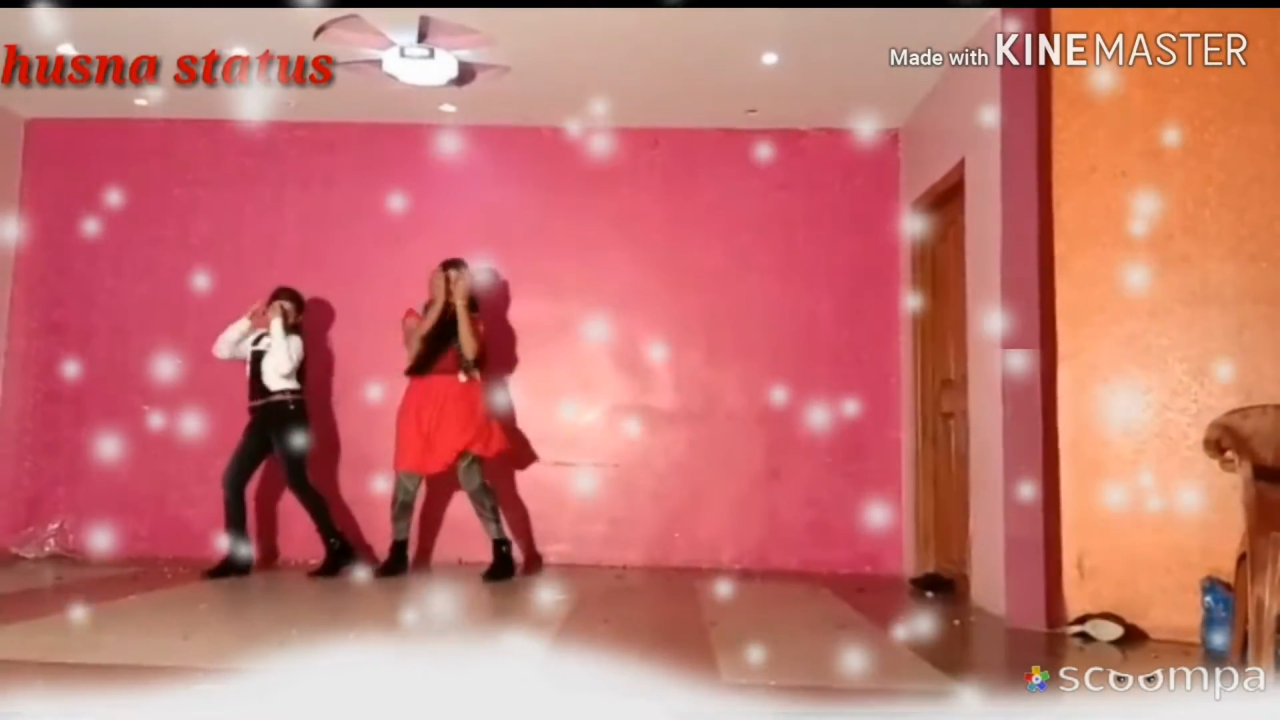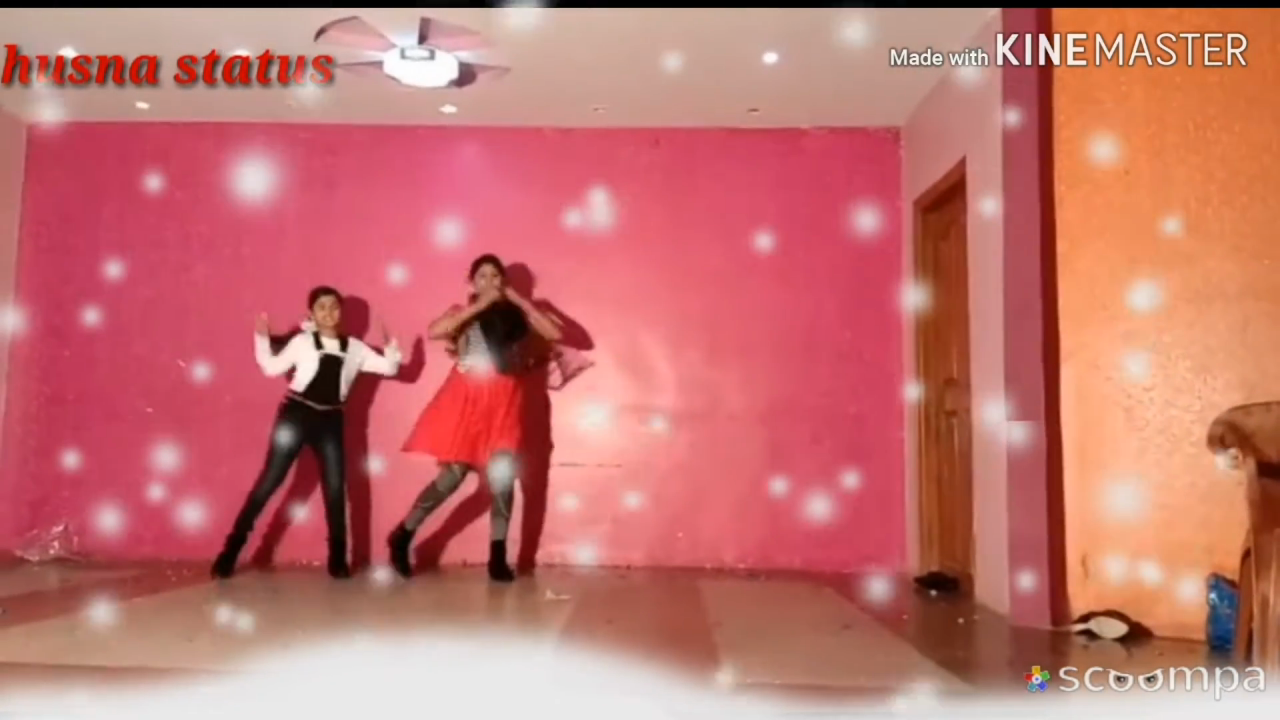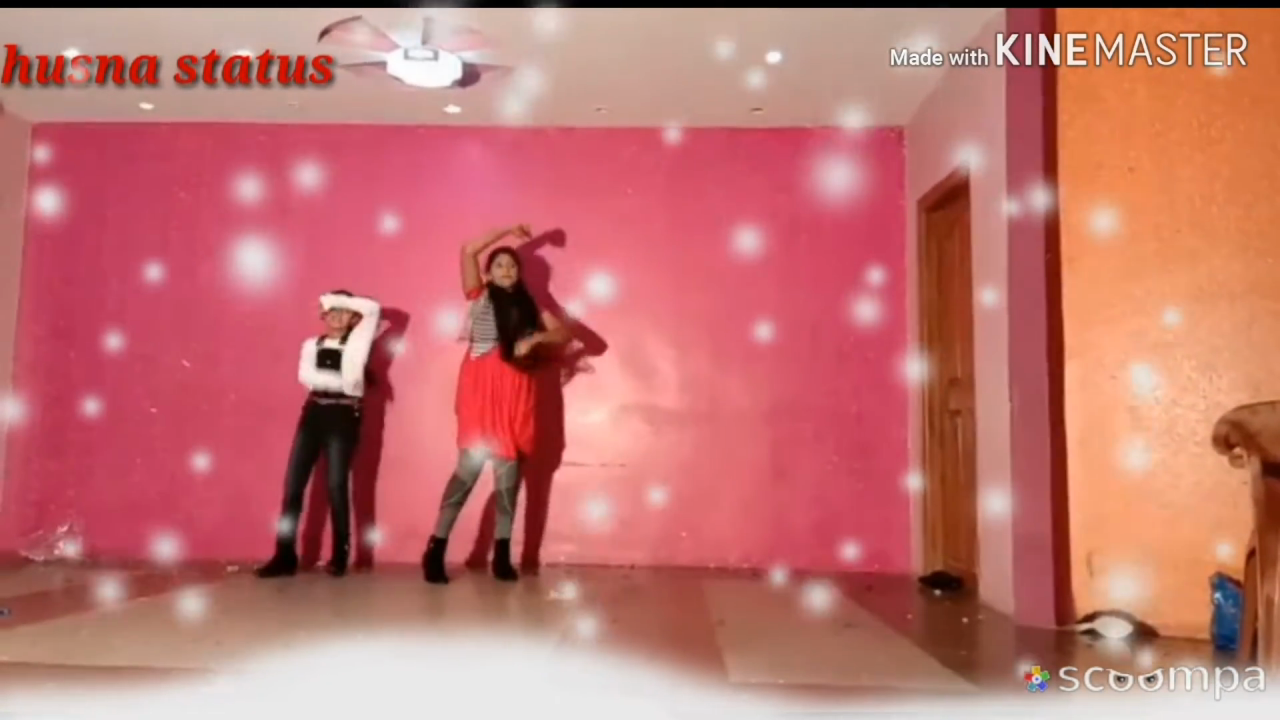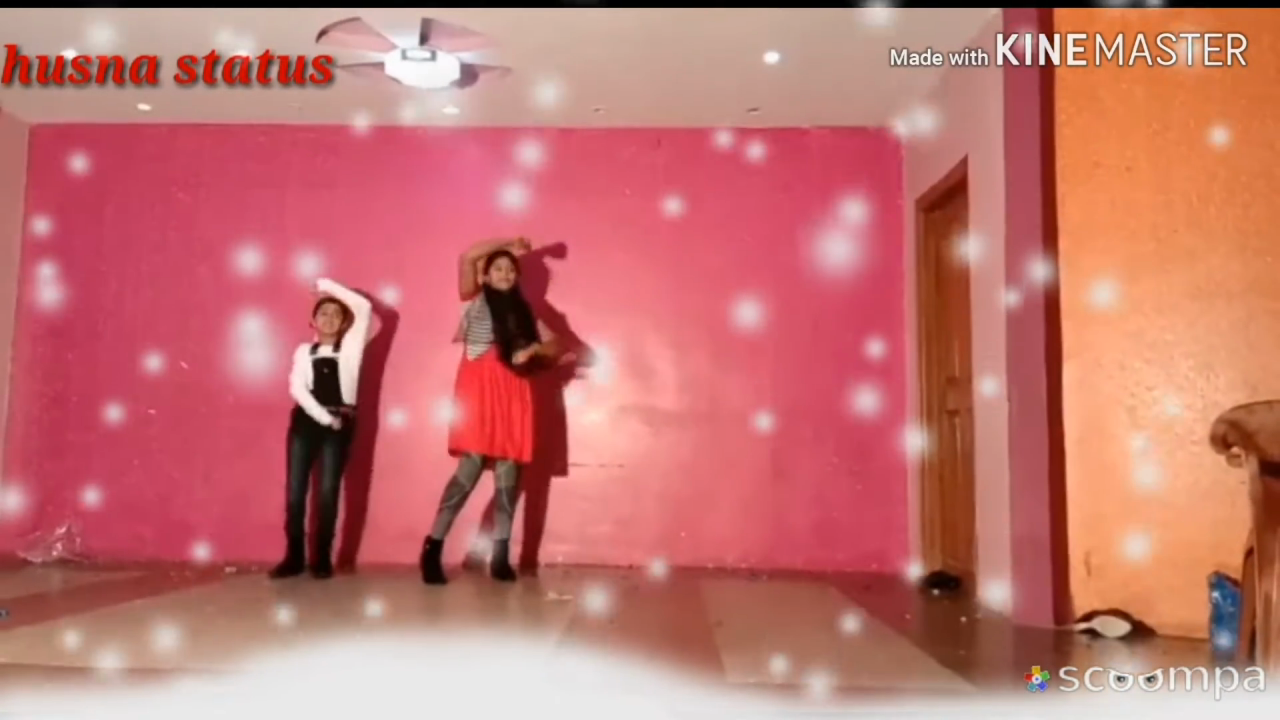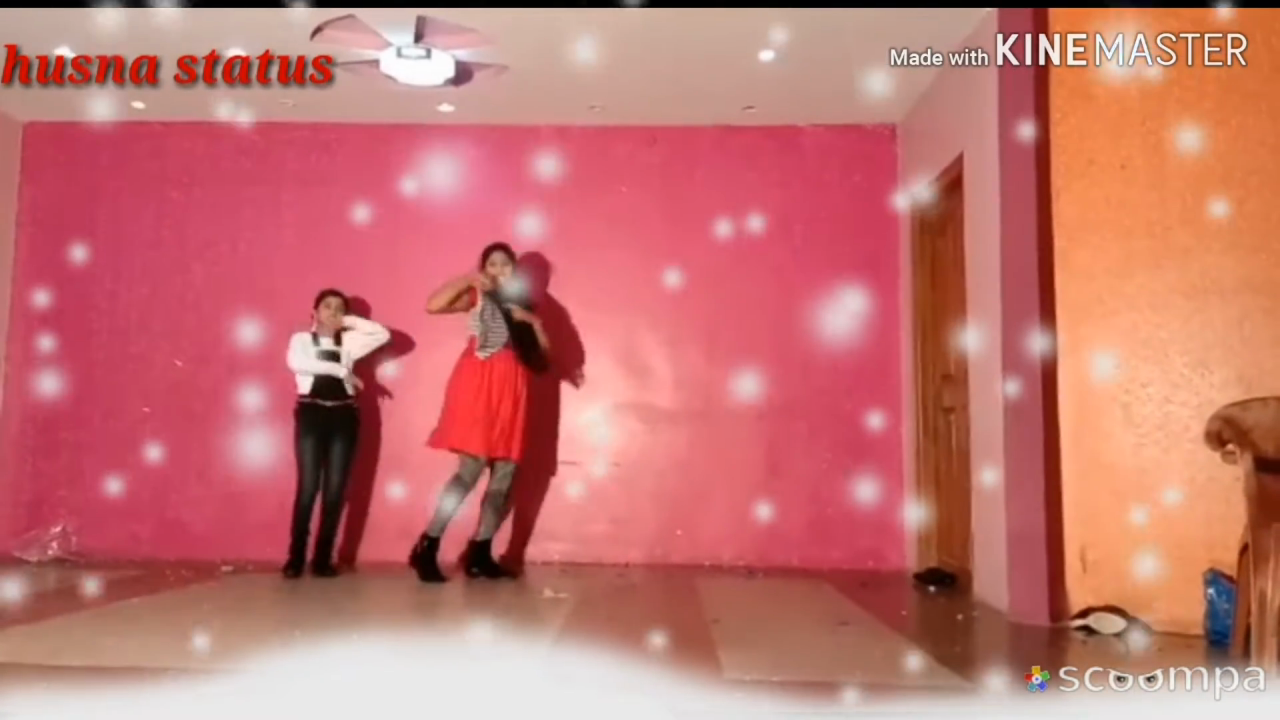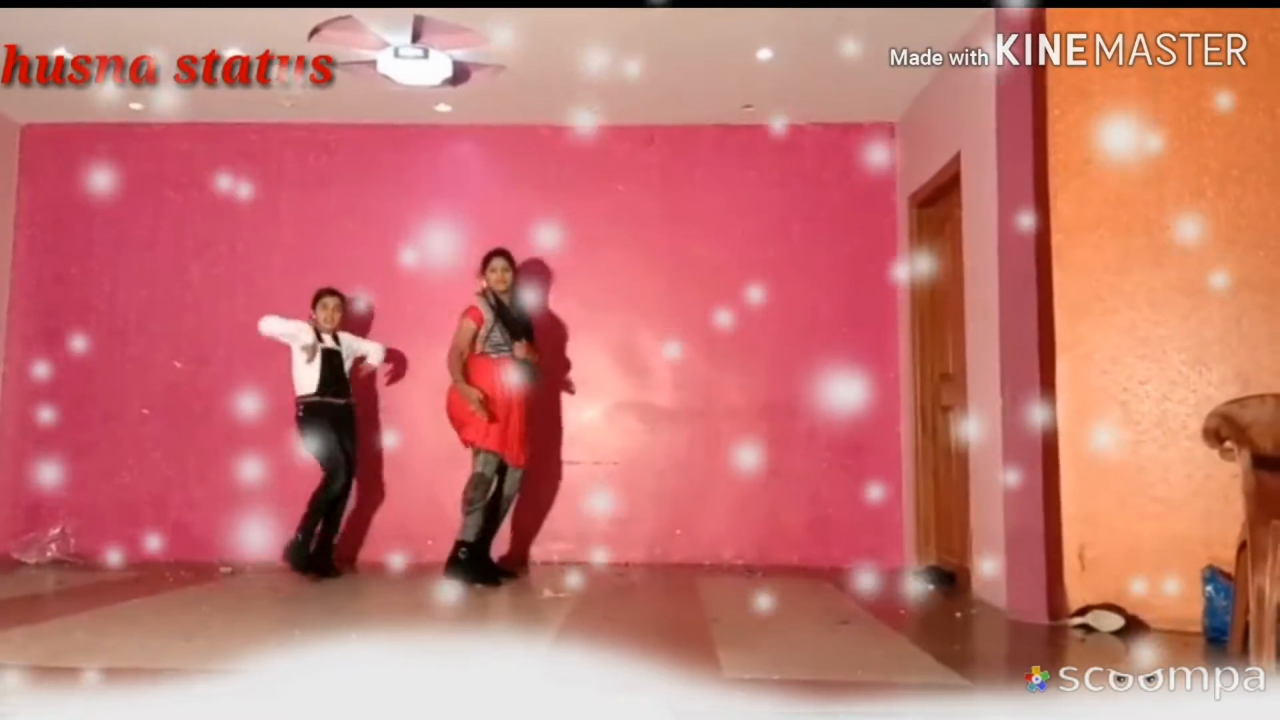
dt=0.5s
person 1, frame 1
left shoulder: (471, 318)
right shoulder: (418, 315)
left elbow: (470, 353)
right elbow: (412, 350)
left wrist: (461, 304)
right wrist: (438, 305)
left hip: (460, 401)
right hip: (422, 402)
left knee: (471, 476)
right knee: (407, 479)
left ankle: (502, 552)
right ankle: (398, 553)
person 1, frame 2
left shoulder: (515, 314)
right shoulder: (464, 312)
left elbow: (555, 333)
right elbow: (434, 331)
left wrist: (522, 304)
right wrist: (478, 305)
left hip: (502, 401)
right hip: (465, 398)
left knee: (503, 474)
right knee: (451, 474)
left ankle: (497, 555)
right ankle: (403, 535)
person 1, frame 3
left shoulder: (529, 305)
right shoulder: (479, 296)
left elbow: (563, 333)
right elbow: (468, 252)
left wrist: (536, 338)
right wrist: (508, 232)
left hip: (516, 391)
right hip: (481, 387)
left knee: (508, 469)
right knee: (471, 464)
left ankle: (502, 554)
right ankle: (436, 549)
person 1, frame 4
left shoulder: (522, 309)
right shoulder: (474, 297)
left elbow: (552, 345)
right elbow: (467, 257)
left wrist: (532, 350)
right wrist: (510, 241)
left hip: (513, 393)
right hip: (478, 389)
left knee: (508, 470)
right knee: (471, 466)
left ankle: (500, 553)
right ankle: (432, 548)
person 1, frame 5
left shoulder: (521, 303)
right shoulder: (475, 296)
left elbow: (545, 348)
right elbow: (432, 305)
left wrist: (534, 321)
right wrist: (467, 279)
left hip: (510, 391)
right hip: (477, 385)
left knee: (506, 469)
right knee: (471, 467)
left ankle: (479, 552)
right ankle: (426, 547)
person 1, frame 6
left shoulder: (516, 309)
right shoulder: (478, 309)
left elbow: (525, 352)
right elbow: (456, 352)
left wrist: (529, 353)
right wrist: (462, 387)
left hip: (509, 393)
right hip: (482, 393)
left knee: (510, 472)
right knee: (486, 465)
left ankle: (480, 553)
right ankle: (462, 554)
person 2, frame 1
left shoulder: (291, 341)
right shoulder: (254, 338)
left elbow: (284, 368)
right elbow: (220, 349)
left wrist: (277, 324)
right wrist: (246, 321)
left hip: (287, 413)
right hip: (261, 417)
left knee: (297, 481)
right knee: (232, 480)
left ankle: (338, 547)
right ankle: (239, 555)
person 2, frame 2
left shoulder: (354, 348)
right shoulder: (301, 342)
left elbow: (389, 368)
right elbow: (271, 368)
left wrist: (391, 348)
right wrist: (261, 337)
left hip: (330, 420)
right hip: (295, 414)
left knee: (335, 487)
right knee: (269, 481)
left ankle: (337, 555)
right ankle: (234, 544)
person 2, frame 3
left shoulder: (358, 341)
right shoulder: (311, 345)
left elbow: (372, 309)
right elbow: (305, 375)
left wrist: (337, 300)
right wrist: (339, 380)
left hip: (345, 417)
right hip: (313, 415)
left knee: (336, 484)
right knee: (292, 484)
left ankle: (339, 553)
right ankle: (285, 555)
person 2, frame 4
left shoulder: (351, 346)
right shoulder: (303, 351)
left elbow: (364, 308)
right elbow: (297, 388)
left wrist: (330, 286)
right wrist: (323, 416)
left hip: (339, 424)
right hip: (305, 420)
left knee: (328, 489)
right knee: (295, 487)
left ankle: (322, 556)
right ankle: (294, 555)
person 2, frame 5
left shoulder: (350, 341)
right shoulder: (302, 340)
left elbow: (383, 334)
right elbow: (296, 361)
left wrist: (348, 321)
right wrist: (339, 369)
left hip: (343, 416)
right hip: (310, 414)
left knee: (336, 487)
right knee: (308, 484)
left ankle: (323, 555)
right ankle: (296, 554)
person 2, frame 6
left shoulder: (346, 339)
right shoulder: (304, 334)
left elbow: (375, 347)
right elbow: (266, 325)
left wrist: (374, 359)
right wrist: (301, 331)
left hip: (345, 414)
right hip: (314, 412)
left knee: (344, 482)
right knee: (338, 473)
left ankle: (322, 554)
right ankle: (299, 543)
